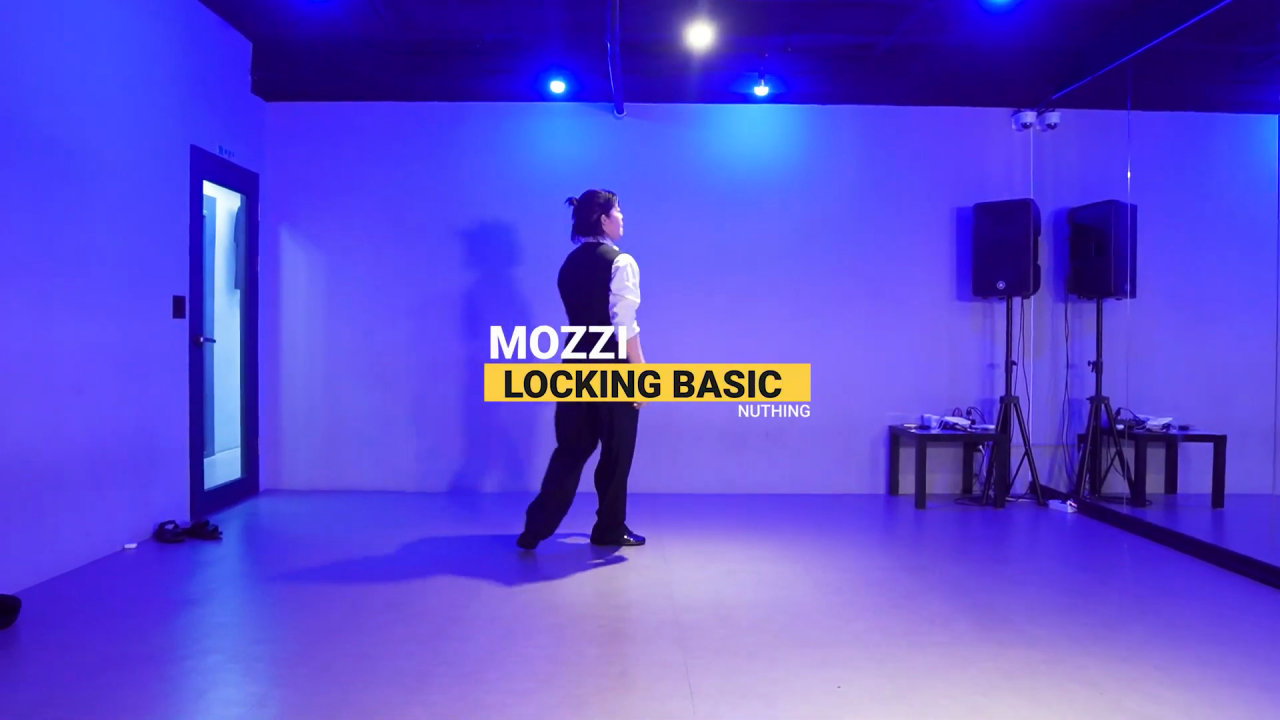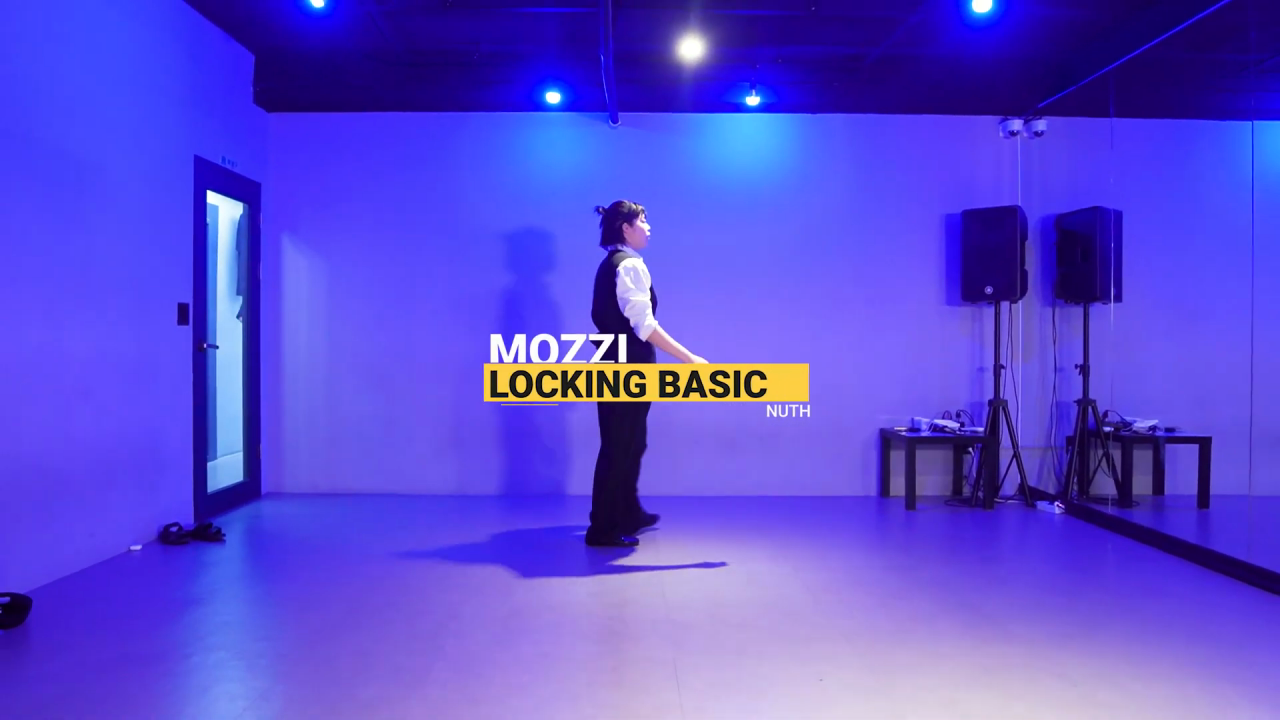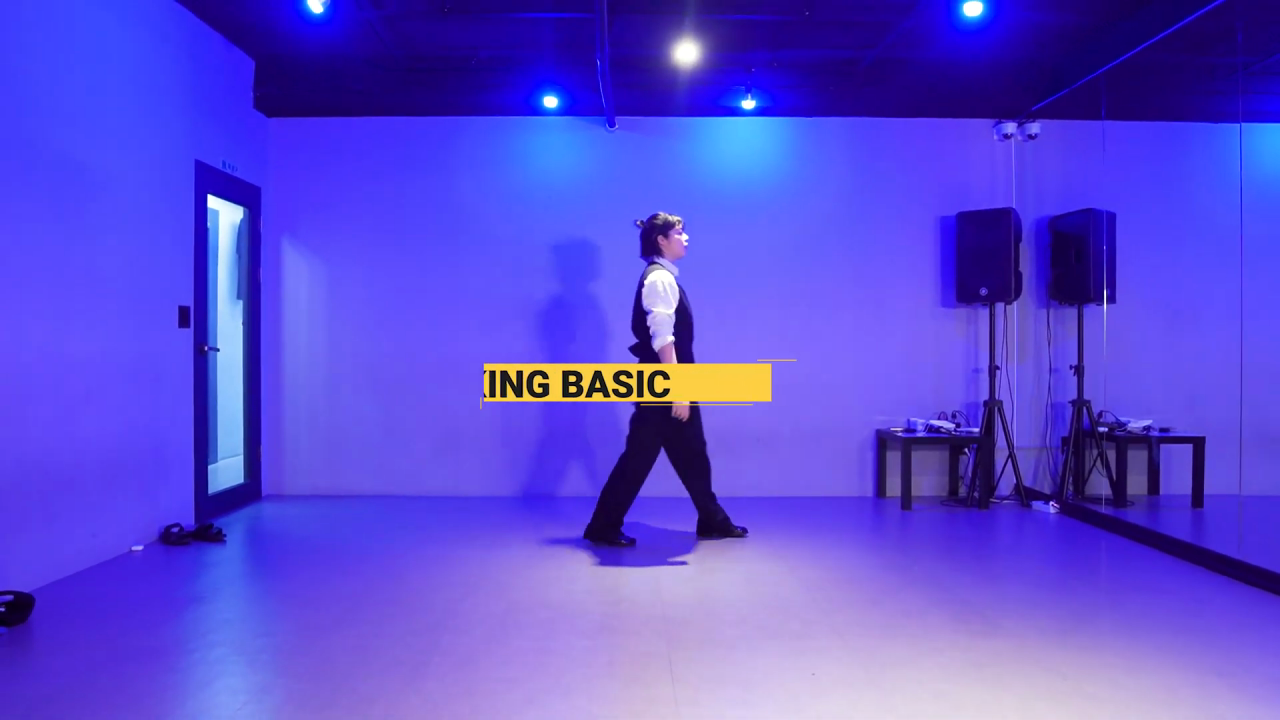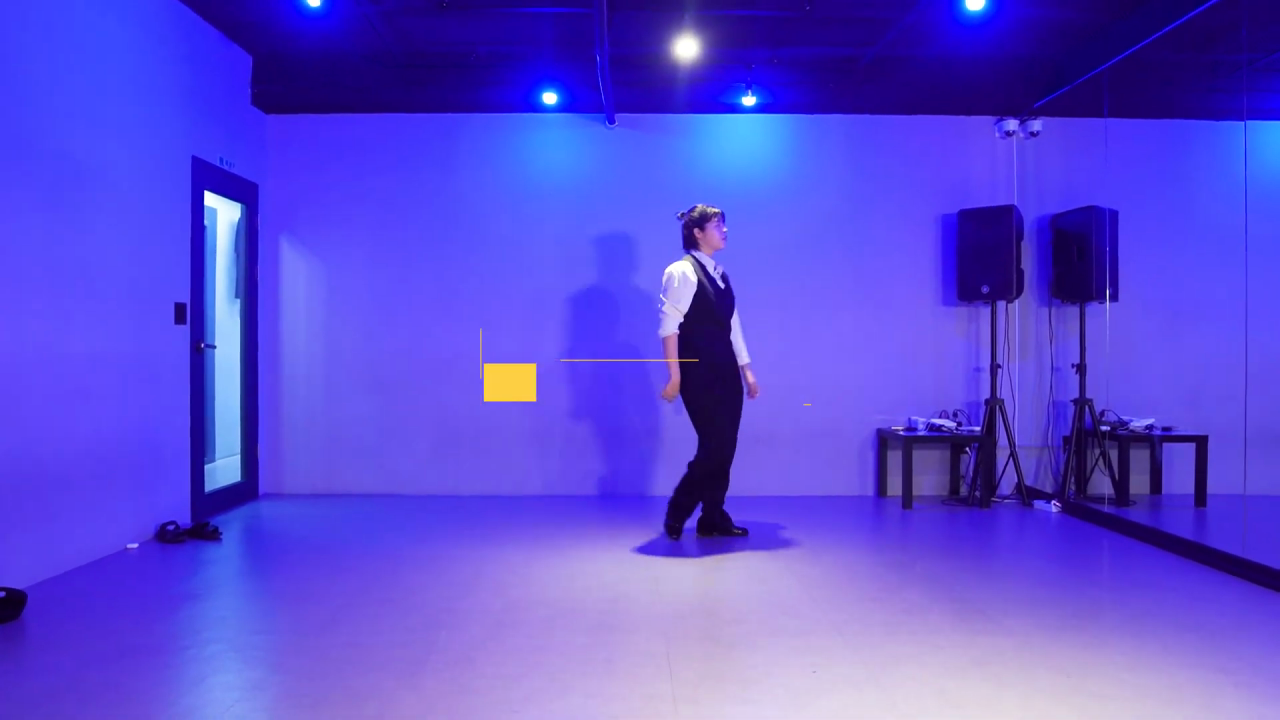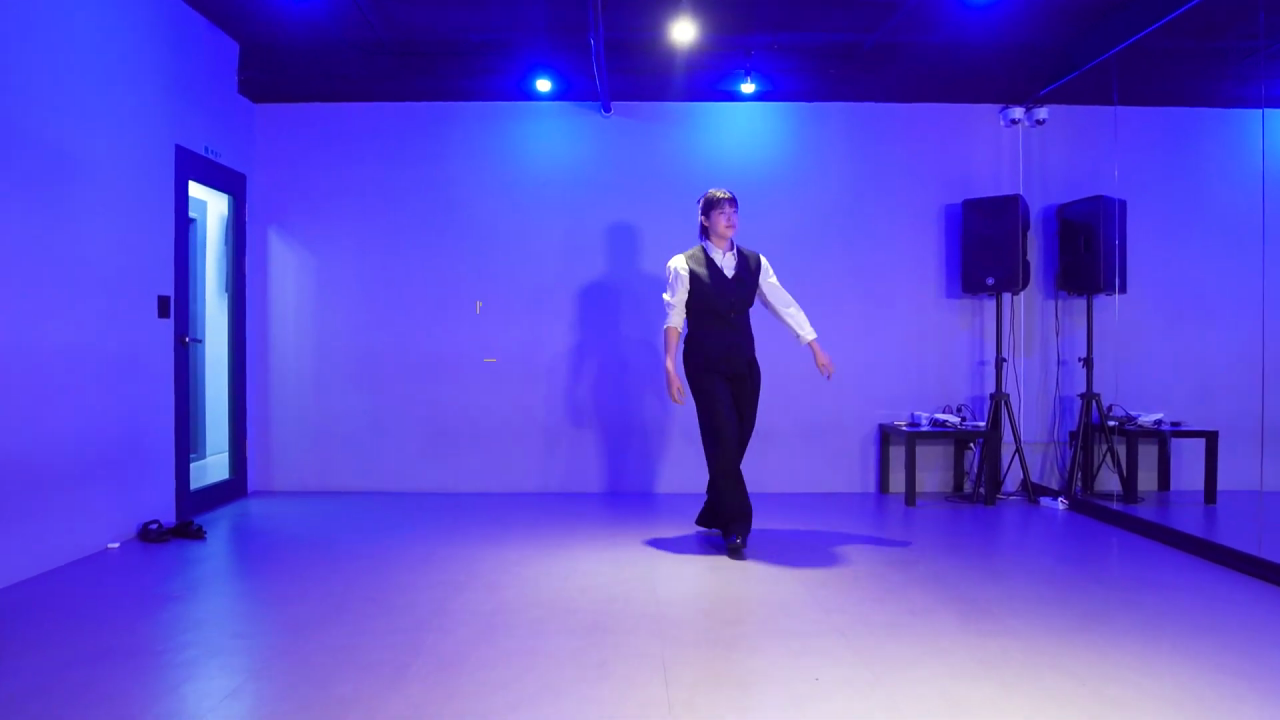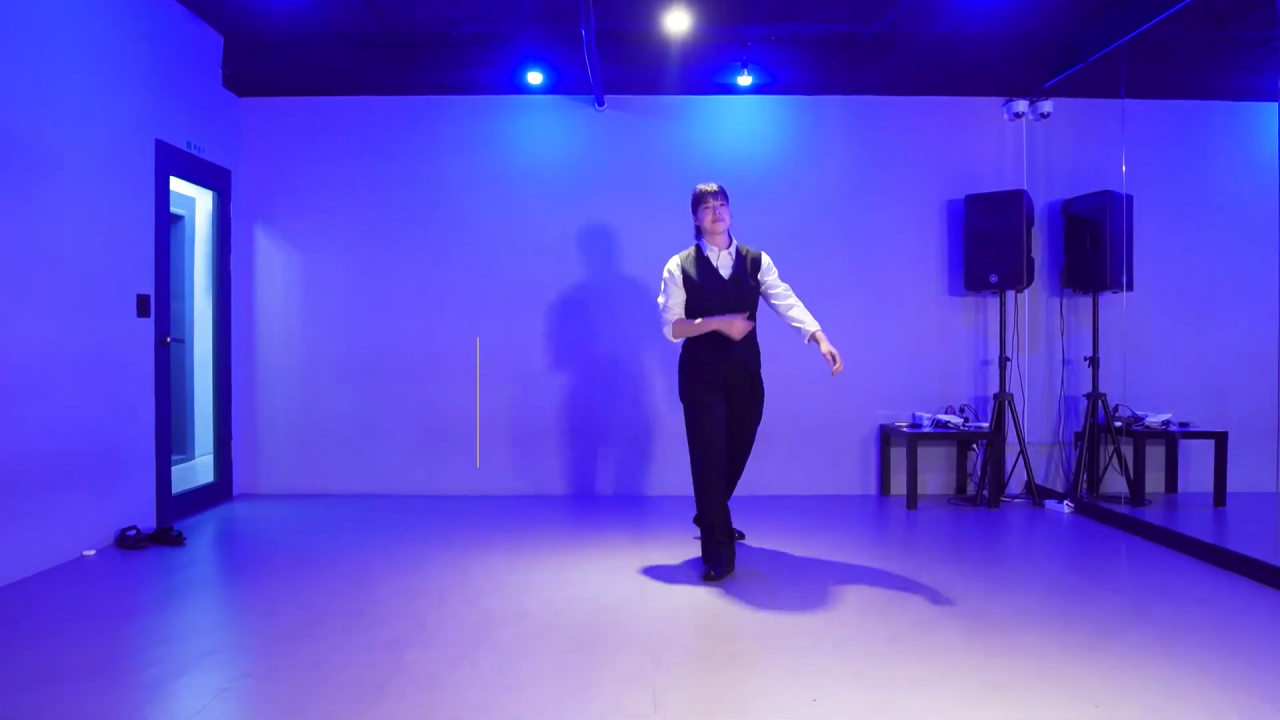
dt=0.3s
person 1, frame 1
left shoulder: (570, 264)
right shoulder: (621, 262)
right elbow: (626, 325)
left hip: (576, 365)
right hip: (612, 367)
left knee: (571, 448)
right knee: (617, 450)
left ankle: (538, 525)
right ankle: (610, 528)
person 1, frame 2
left shoulder: (610, 267)
right shoulder: (630, 266)
right elbow: (645, 325)
right wrist: (690, 359)
left hip: (614, 365)
right hip: (626, 368)
left knee: (625, 444)
right knee: (621, 447)
left ankle: (628, 513)
right ankle: (605, 528)
person 1, frame 3
left shoulder: (663, 278)
right shoulder: (661, 279)
right elbow: (662, 337)
left knee: (691, 449)
right knee: (642, 452)
left ankle: (712, 521)
right ankle: (604, 525)
person 1, frame 4
left shoulder: (721, 277)
right shoulder: (680, 272)
right elbow: (669, 327)
left wrist: (746, 369)
right wrist: (674, 375)
left hip: (726, 370)
right hip: (697, 371)
left knee: (725, 447)
right knee: (714, 445)
left ankle: (714, 518)
right ankle: (679, 510)
person 1, frame 5
left shoulder: (754, 262)
right shoulder: (684, 264)
left elbow: (784, 304)
right elbow: (673, 320)
left wrist: (815, 345)
right wrist: (671, 367)
left hip: (744, 363)
right hip: (706, 365)
left knee: (737, 442)
right knee: (722, 440)
left ankle: (718, 514)
right ankle: (735, 523)
person 1, frame 6
left shoulder: (757, 260)
right shoulder: (680, 266)
left elbow: (786, 302)
right elbow: (672, 325)
left wrist: (821, 339)
right wrist: (717, 323)
left hip: (745, 371)
right hip: (701, 373)
left knee: (736, 451)
right knee: (710, 455)
left ankle: (711, 518)
right ankle: (718, 550)
